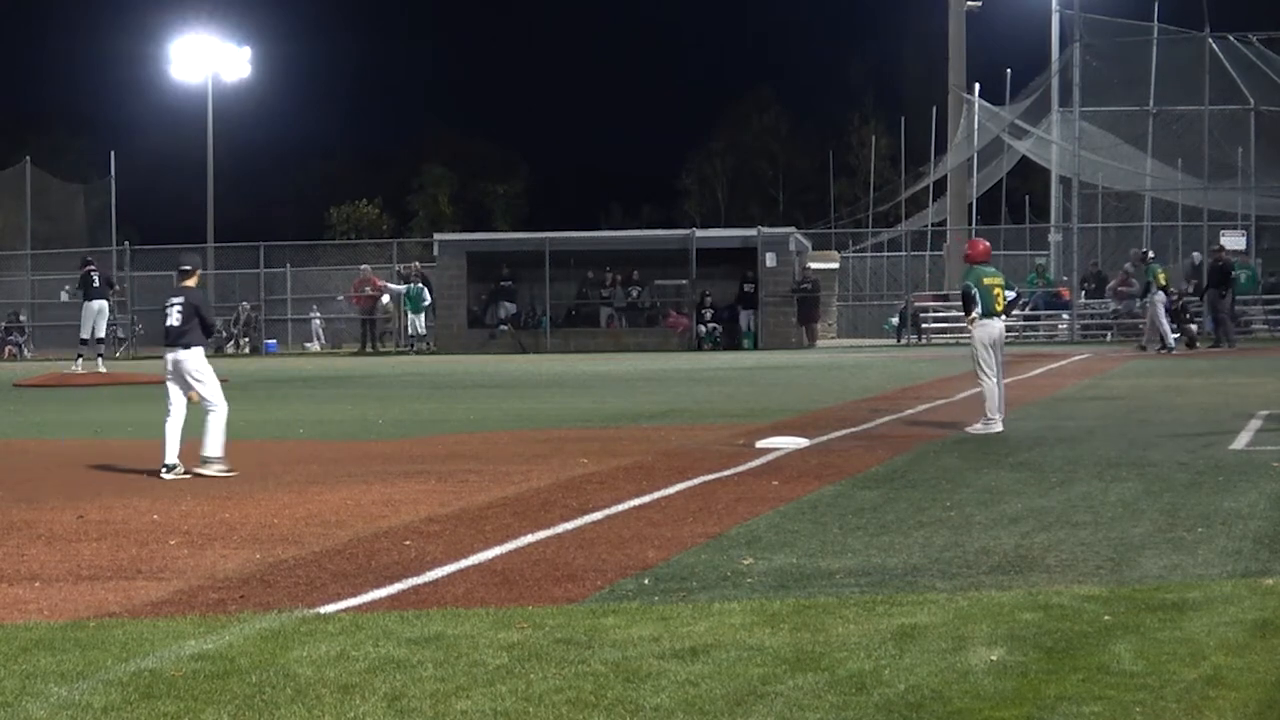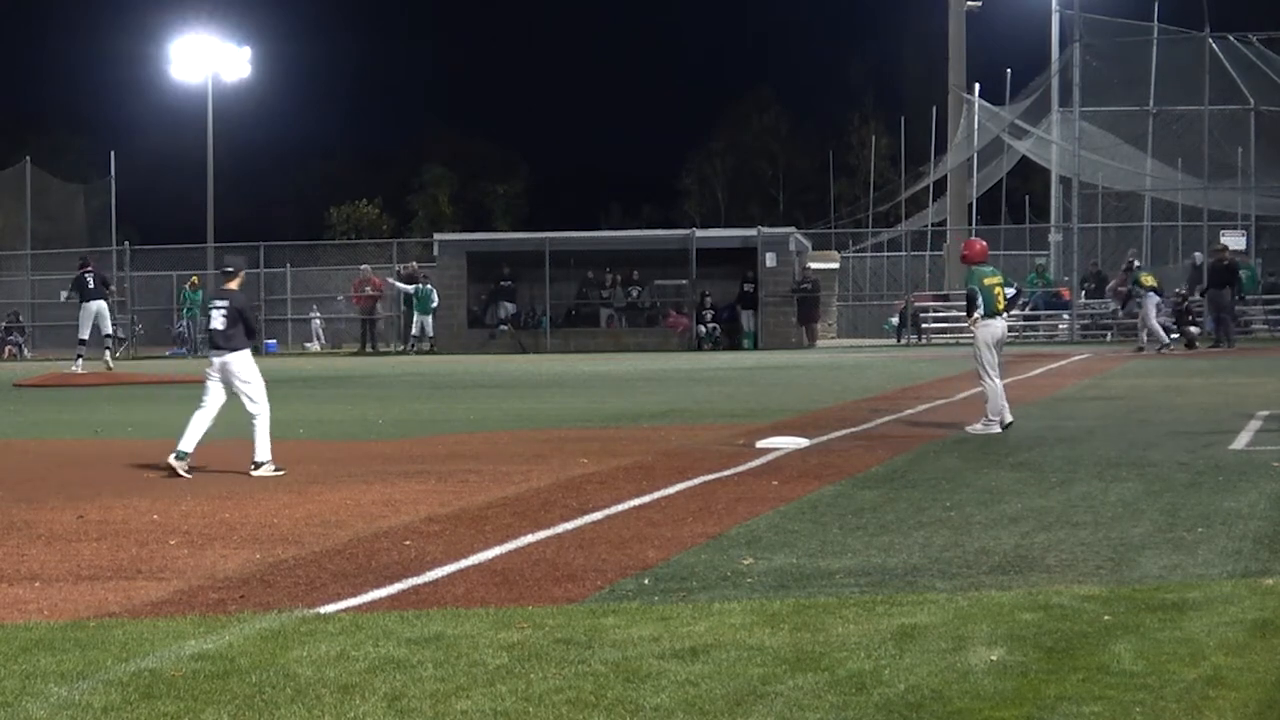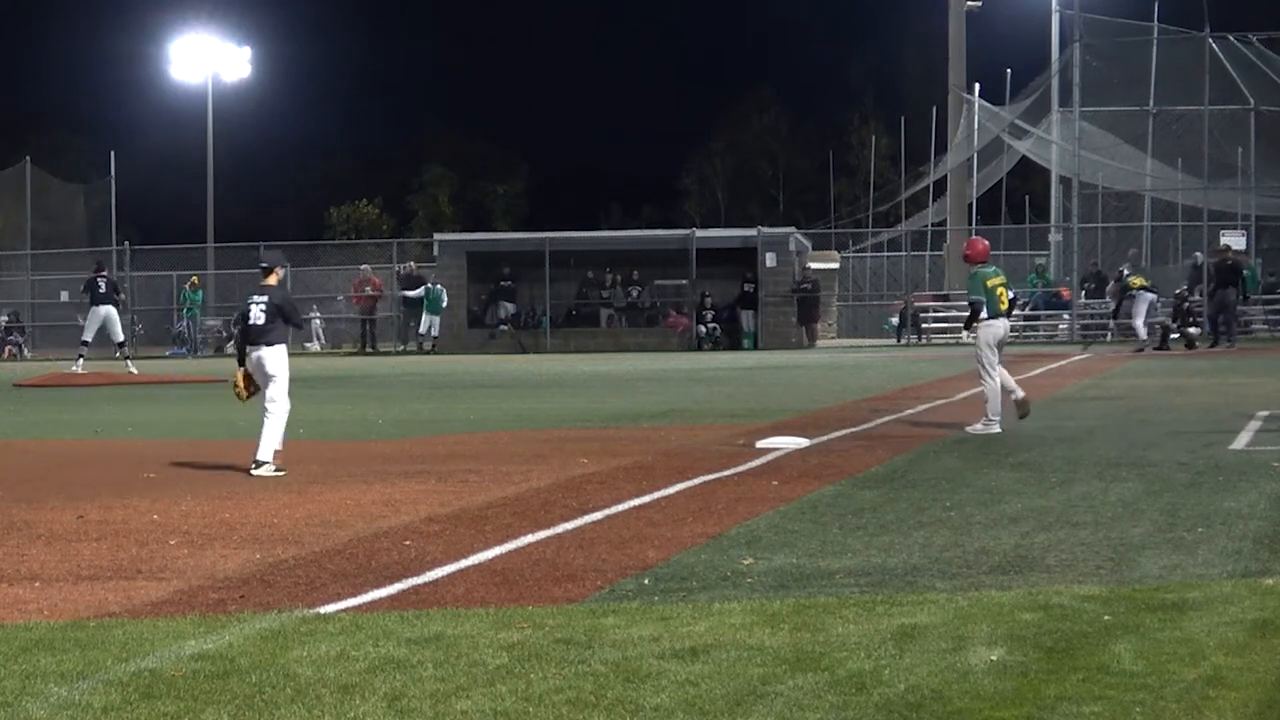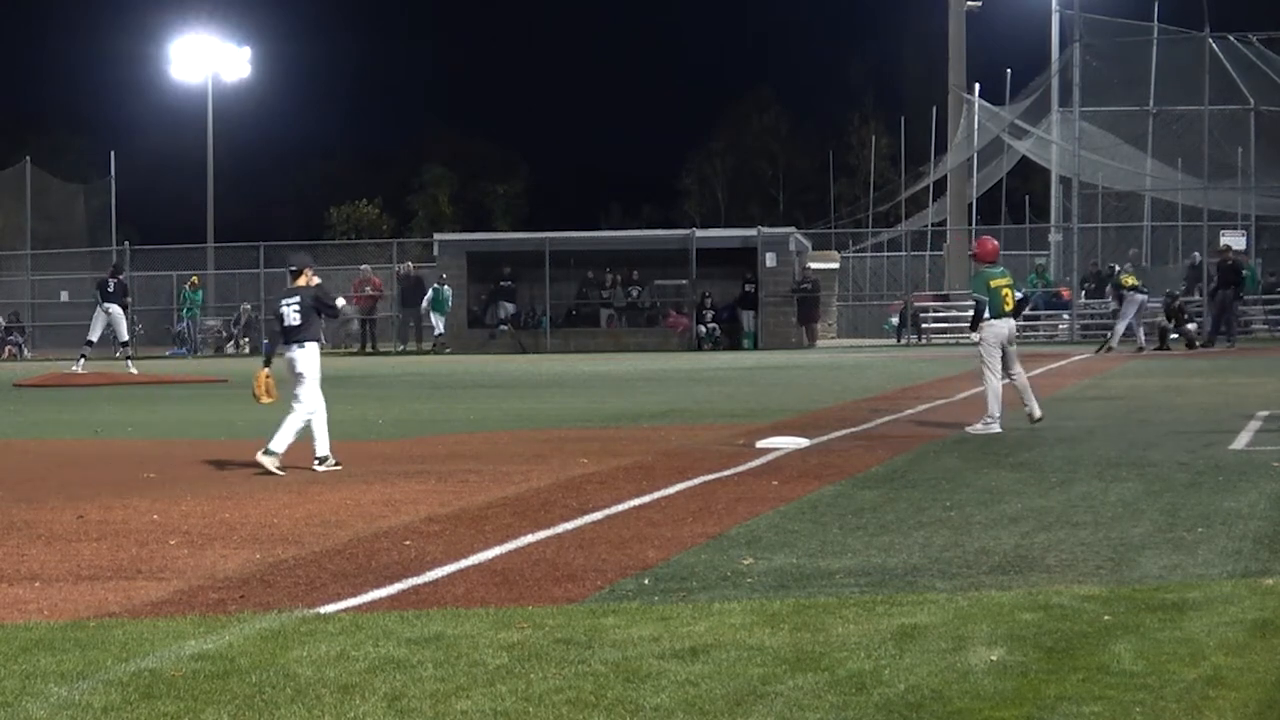
dt=0.3s
person 1, frame 1
left shoulder: (171, 298)
right shoulder: (195, 296)
left elbow: (173, 328)
right elbow: (210, 329)
right wrist: (200, 338)
left hip: (169, 356)
right hip: (191, 355)
left knee: (176, 411)
right knee: (218, 407)
left ankle: (170, 465)
right ankle: (210, 459)
person 1, frame 2
left shoulder: (213, 300)
right shoulder: (240, 300)
left elbow: (212, 331)
right elbow: (253, 333)
left hip: (216, 358)
right hip: (238, 358)
left knee: (207, 409)
right knee: (260, 410)
left ankle: (181, 454)
right ankle: (262, 462)
person 1, frame 3
left shoulder: (252, 297)
right shoulder: (279, 295)
left elbow: (241, 332)
right elbow: (298, 323)
left wrist: (241, 363)
left hip: (254, 353)
right hip: (274, 352)
left knee: (279, 405)
right knee: (274, 408)
left ankle: (264, 454)
right ankle: (261, 463)
person 1, frame 4
left shoulder: (283, 300)
right shoulder: (311, 293)
left elbow: (275, 334)
right elbow: (334, 312)
left wrist: (267, 364)
right wrist: (320, 286)
left hip: (291, 352)
right hip: (307, 351)
left knee: (316, 406)
right knee: (303, 408)
left ankle: (323, 457)
right ankle: (271, 452)
person 2, frame 1
left shoulder: (973, 272)
right shoulder: (998, 274)
left elbow: (967, 291)
right elbow: (1015, 294)
left wrist: (968, 314)
right wrist: (1004, 313)
left hip: (983, 326)
right hip: (999, 325)
left knee: (986, 375)
right knee: (996, 375)
left ankle: (991, 422)
right ankle: (997, 418)
person 2, frame 2
left shoulder: (974, 274)
right shoulder: (996, 272)
left elbow: (972, 294)
right elbow: (1015, 291)
left wrist: (970, 315)
right wrist: (1005, 311)
left hip: (985, 327)
right hip: (1000, 324)
left knee: (989, 376)
right knee: (995, 374)
left ankle: (992, 422)
right ankle: (1004, 415)
person 2, frame 3
left shoulder: (976, 276)
right shoulder: (998, 272)
left elbow: (977, 306)
right elbow: (1012, 298)
left wrist: (966, 328)
left hip: (987, 326)
right hip: (1003, 324)
left knee: (988, 375)
right knee: (993, 366)
left ankle: (991, 422)
right ankle: (1018, 394)
person 2, frame 4
left shoulder: (981, 276)
right shoulder: (1006, 273)
left elbow: (980, 306)
right elbow: (1022, 299)
left wrist: (973, 328)
right wrist: (1012, 318)
left hip: (991, 327)
right hip: (1009, 325)
left knee: (992, 375)
right knee: (1014, 369)
left ankle: (991, 422)
right ankle: (1033, 409)
